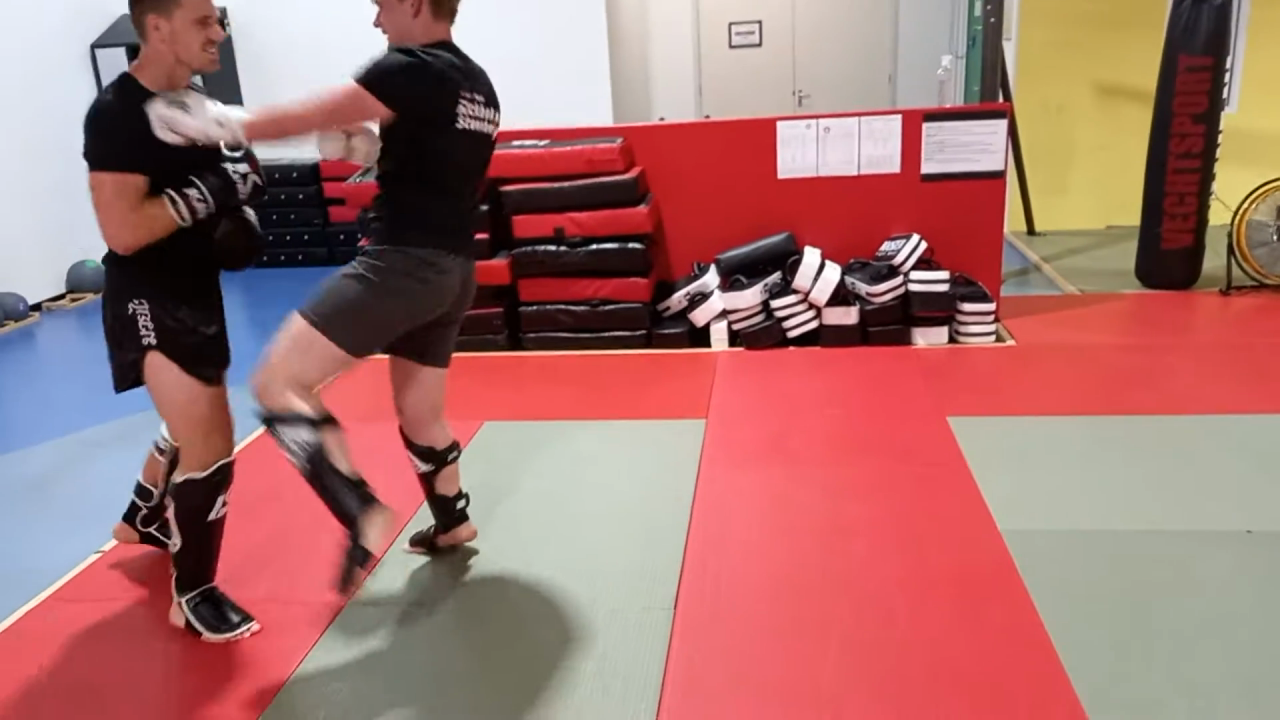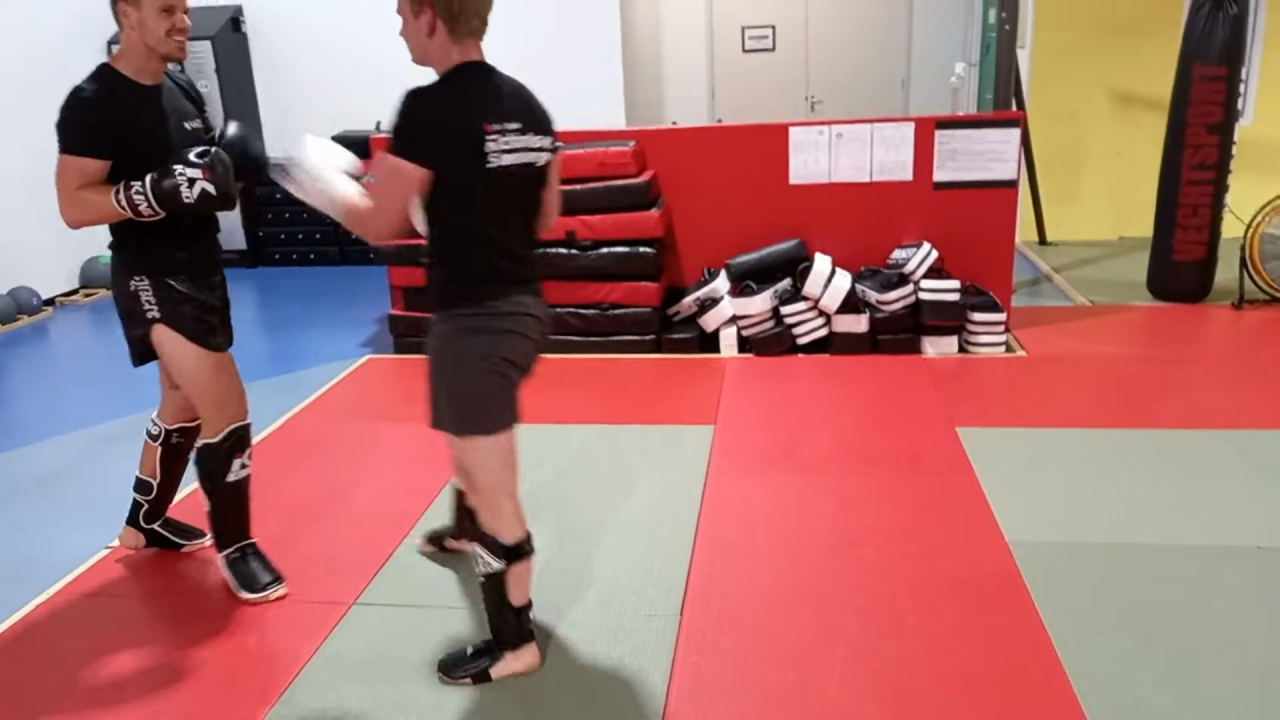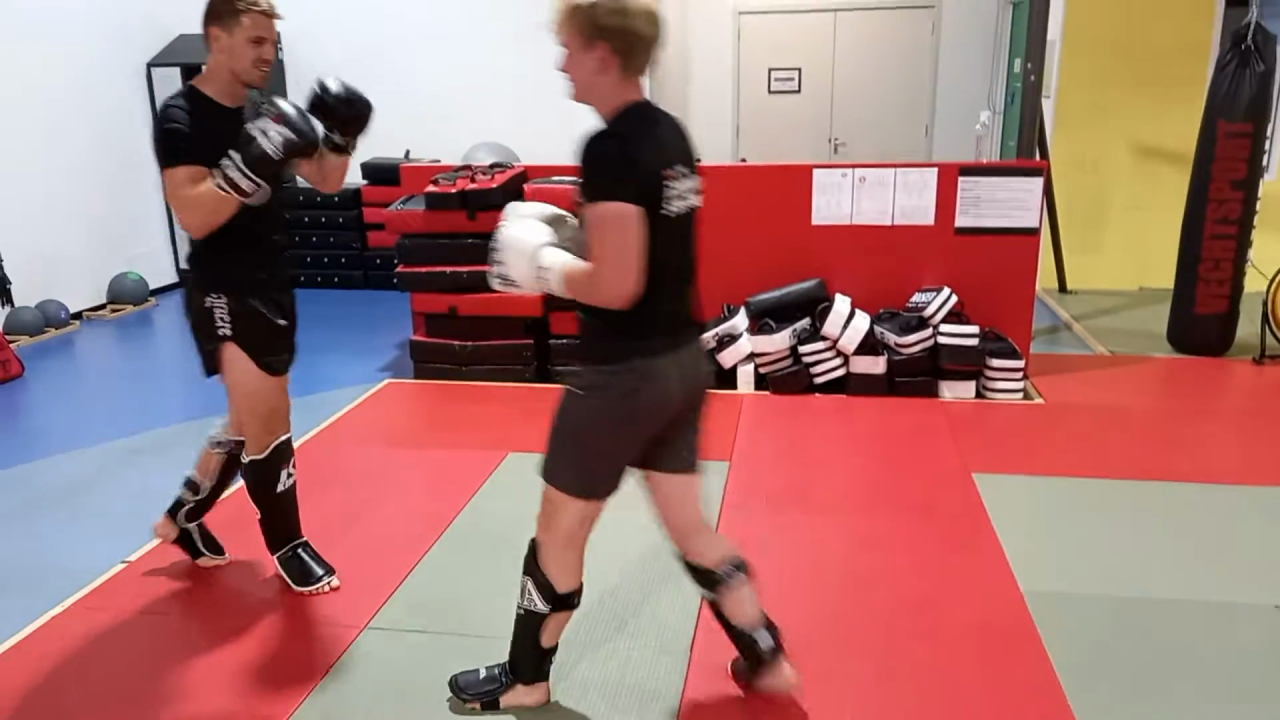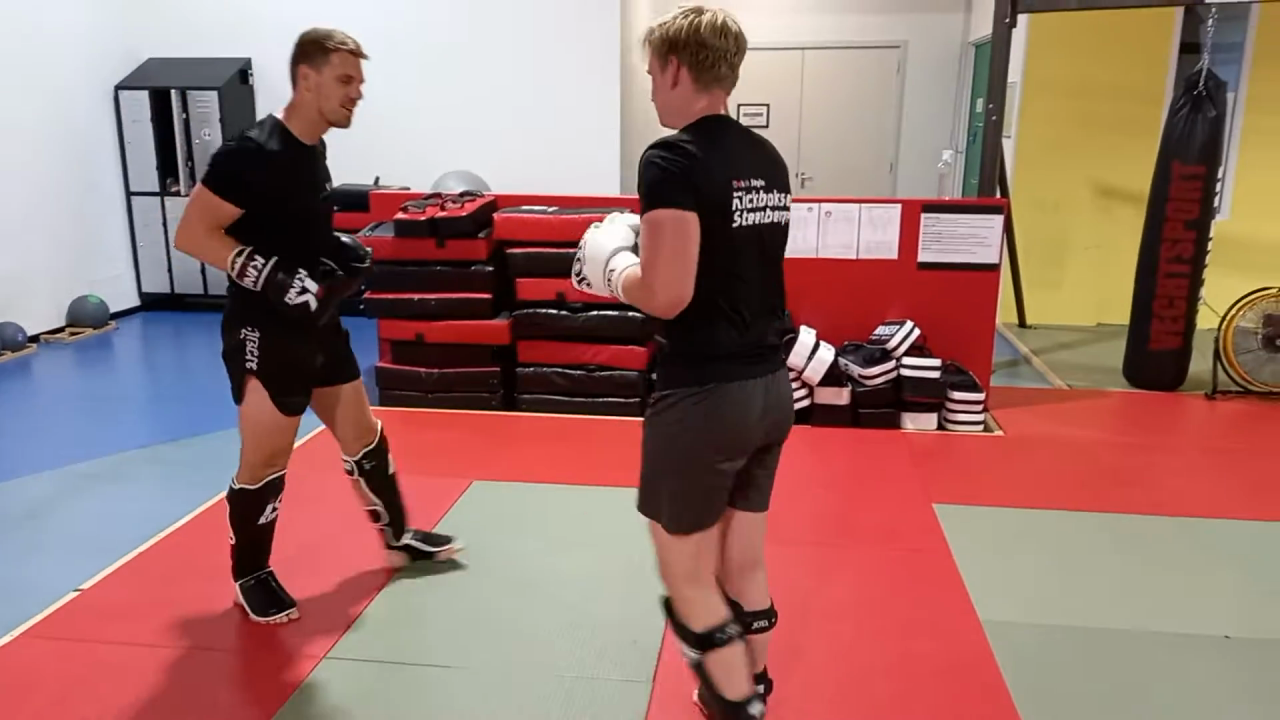
dt=0.4s
person 1, frame 1
left shoulder: (409, 67)
right shoulder: (477, 82)
left elbow: (309, 117)
left wrist: (218, 122)
right wrist: (368, 135)
left hip: (402, 264)
right hip: (452, 268)
left knee: (278, 381)
right knee: (420, 413)
left ankle: (363, 514)
right ankle: (452, 520)
person 1, frame 2
left shoulder: (431, 107)
right shoulder: (526, 104)
left elbow: (379, 222)
left wrist: (324, 183)
left hip: (474, 318)
right hip: (523, 303)
left knee: (488, 487)
right knee: (471, 444)
left ankle: (513, 641)
right ankle: (470, 533)
person 1, frame 3
left shoulder: (612, 149)
right shoulder: (671, 136)
left elbow: (614, 286)
left wrist: (537, 260)
right wrist: (570, 234)
left hip: (625, 374)
right hip: (681, 361)
left knee: (559, 531)
right knee: (687, 524)
left ankle: (526, 676)
right ankle: (766, 658)
person 1, frame 4
left shoulder: (671, 160)
right shoulder: (769, 161)
left elbow: (668, 295)
left wrist: (612, 263)
left hip: (701, 399)
right hip: (770, 390)
left knee: (687, 586)
right knee: (743, 564)
person 2, frame 1
right shoulder: (116, 113)
right elbow: (123, 232)
left wrist: (229, 203)
right wrist: (209, 193)
left hip: (195, 290)
right hip: (149, 303)
left knee: (202, 429)
right knee: (208, 446)
left ankle: (143, 517)
right ankle: (193, 592)
person 2, frame 2
left shoulder: (183, 90)
right shoulder: (92, 102)
left elbow: (206, 177)
right elbow: (75, 207)
left wrist: (229, 174)
right wrist: (156, 193)
left hip: (201, 269)
right hip: (153, 280)
left knee: (183, 405)
right knee: (226, 410)
left ankle: (145, 521)
right ankle: (235, 546)
person 2, frame 3
left shoulder: (261, 112)
right shoulder: (181, 118)
left elbow: (326, 181)
right elbow: (194, 219)
left wrist: (342, 134)
right wrist: (253, 159)
left hip: (272, 289)
right hip: (226, 296)
left knee: (248, 423)
right knee: (268, 429)
left ankle: (182, 519)
right ankle: (287, 546)
person 2, frame 4
left shoulder: (314, 149)
right shoulder: (256, 151)
right elbow: (193, 235)
left wrist: (339, 253)
right wrist: (274, 278)
left hip: (318, 326)
right hip: (265, 333)
left knee: (362, 436)
right knee: (266, 461)
left ankle: (398, 535)
right ankle: (250, 574)
